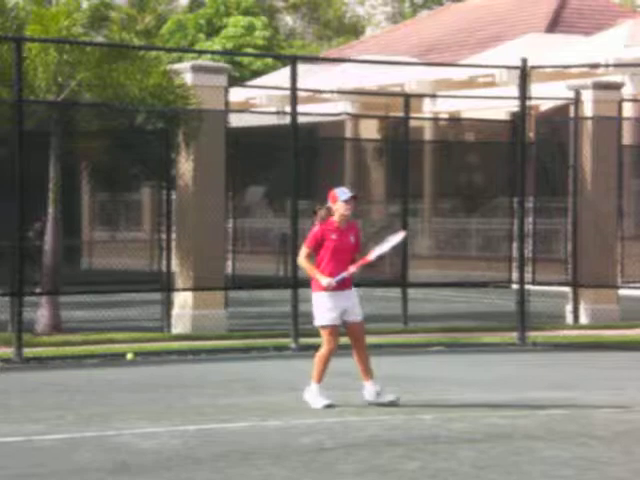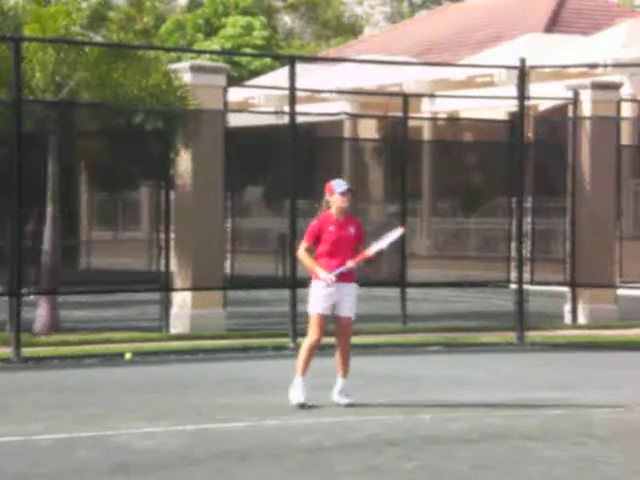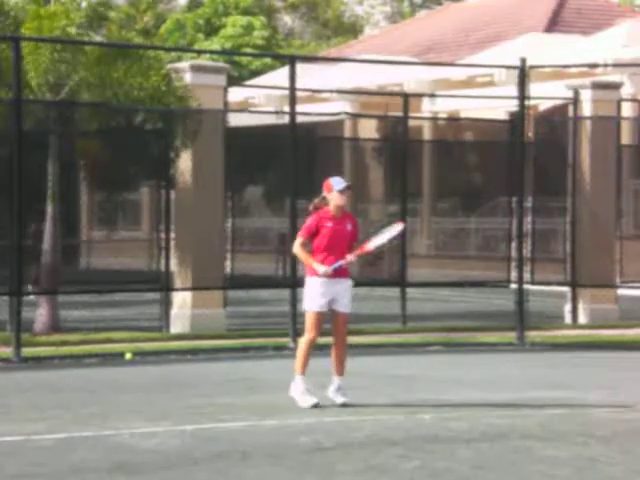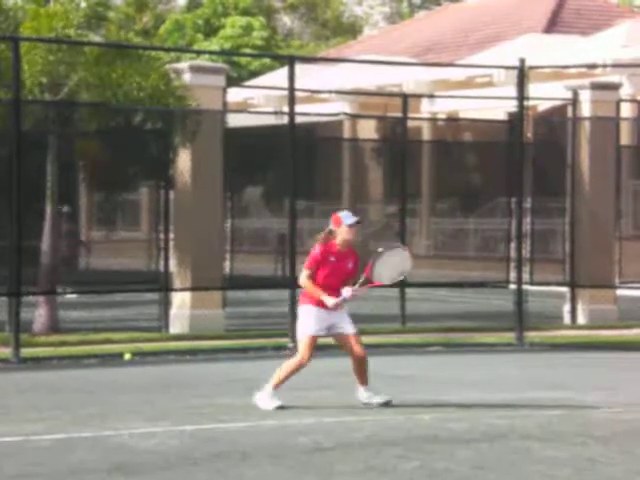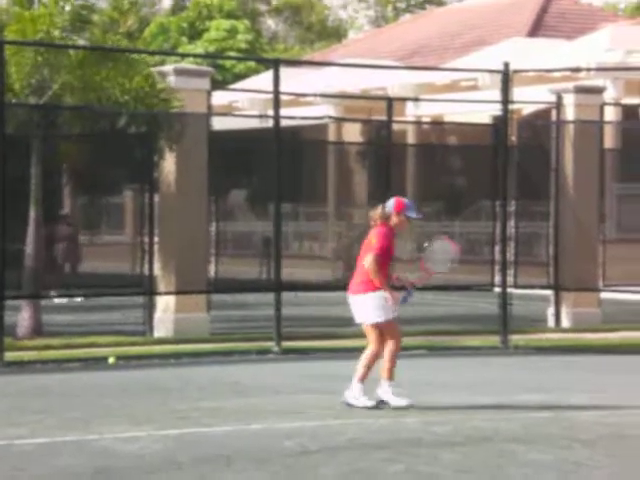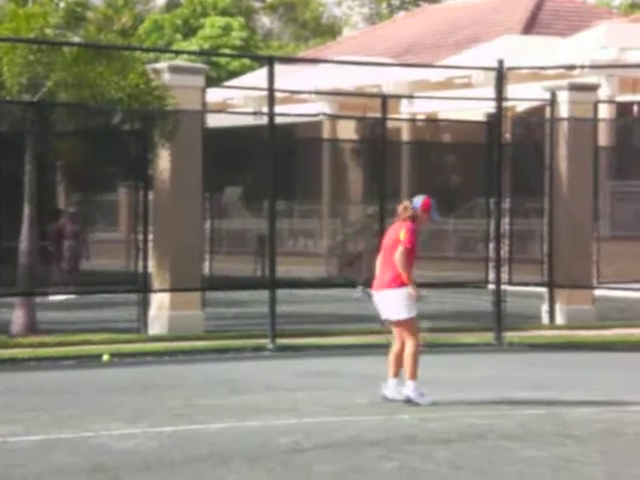
dt=0.5s
person 1, frame 1
left shoulder: (353, 230)
right shoulder: (321, 229)
right elbow: (302, 258)
right wrist: (320, 277)
left hip: (347, 292)
right hip: (325, 293)
left knee: (359, 342)
right knee: (330, 344)
left ankle: (371, 389)
right ankle: (313, 390)
person 1, frame 2
left shoulder: (355, 224)
right shoulder: (320, 223)
left elbow: (359, 252)
right elbow: (302, 252)
left wrist: (355, 261)
right wrist: (320, 270)
left hip: (347, 285)
right hip: (323, 284)
left knee: (345, 338)
right knee: (315, 335)
left ankle: (340, 388)
right ankle: (298, 384)
person 1, frame 3
left shoulder: (351, 220)
right shoulder: (318, 219)
right elbow: (297, 247)
left wrist: (351, 256)
right wrist: (316, 265)
left hip: (342, 281)
right hip: (319, 280)
left knee: (340, 336)
right knee: (312, 334)
left ankle: (336, 386)
right ankle: (298, 384)
person 1, frame 4
left shoulder: (352, 256)
right shoulder: (322, 250)
right elbow: (303, 280)
left wrist: (348, 291)
right wrist: (324, 298)
left hip: (337, 311)
right hip: (313, 308)
left knee: (359, 353)
right knee: (303, 357)
left ankle: (365, 391)
right ankle: (266, 393)
person 1, frame 5
left shoulder: (382, 232)
right shoulder: (382, 232)
right elbow: (369, 264)
right wrist: (387, 290)
left hip: (361, 293)
right hip: (368, 293)
left knee: (376, 345)
right knee: (394, 340)
left ankle: (355, 391)
right ankle: (386, 389)
person 1, frame 6
left shoulder: (394, 227)
right shoulder: (408, 228)
left elbow: (380, 260)
right elbow: (399, 258)
right wrist: (411, 285)
left hip: (381, 288)
right hip: (395, 289)
left knee: (401, 339)
right knee: (412, 338)
left ankle: (392, 386)
right ankle: (411, 389)
